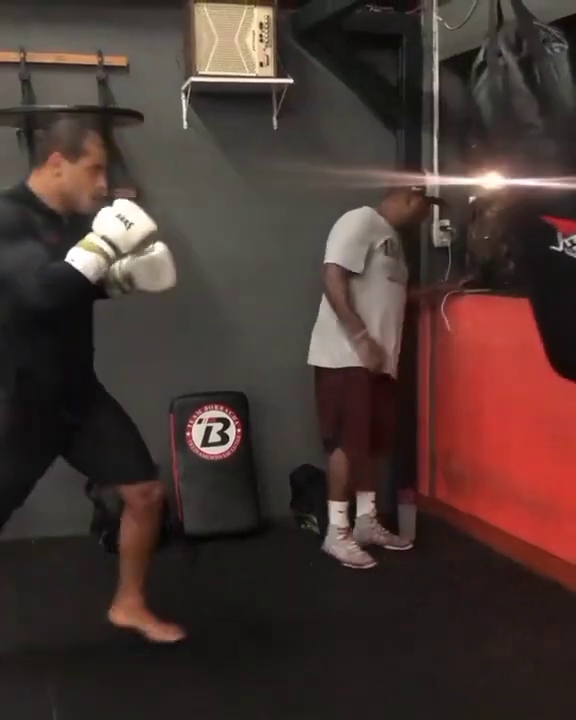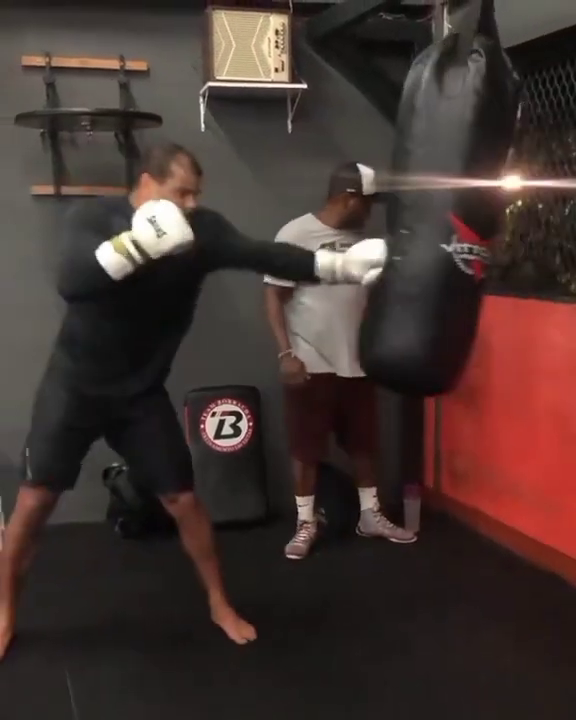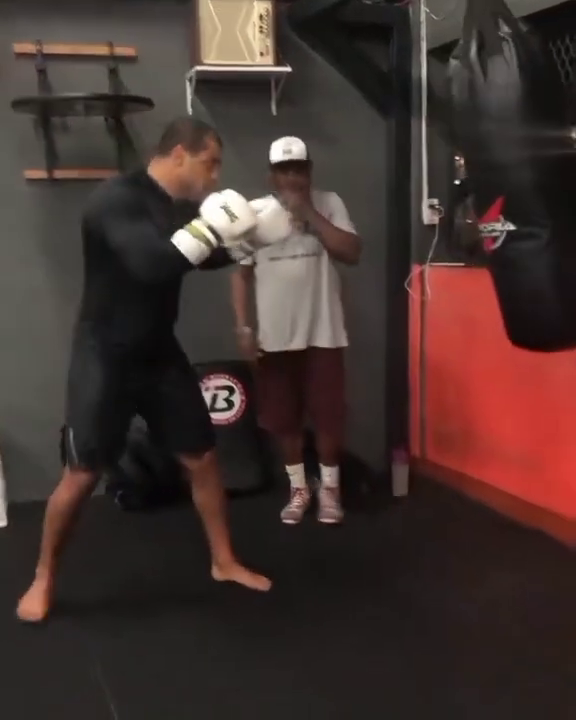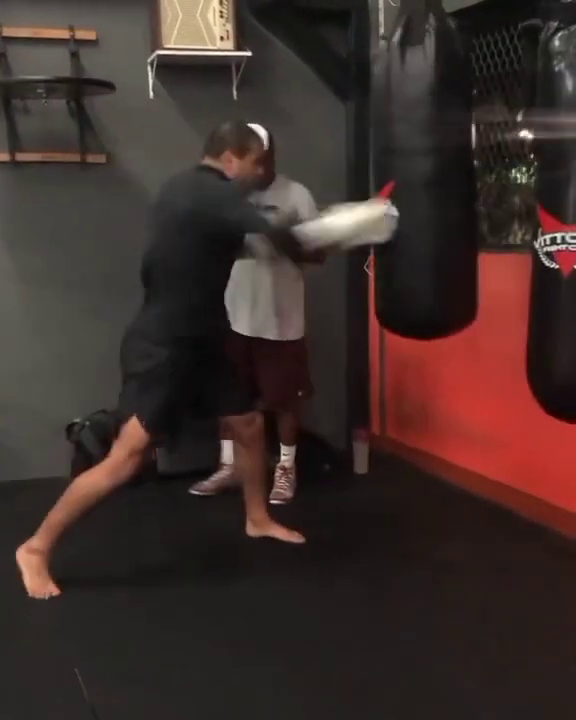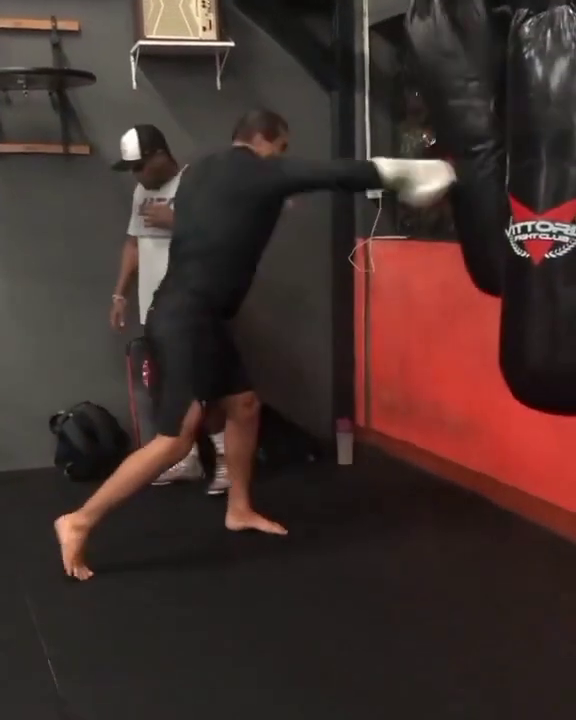
dt=0.7s
person 1, frame 1
left shoulder: (73, 219)
right elbow: (43, 290)
left wrist: (128, 271)
right wrist: (105, 240)
left hip: (77, 390)
left knee: (145, 490)
left ankle: (130, 604)
person 1, frame 2
left shoulder: (202, 230)
right shoulder: (93, 218)
left elbow: (267, 255)
right elbow: (74, 283)
left wrist: (345, 264)
right wrist: (138, 240)
left hip: (140, 392)
right hip: (73, 382)
left knee: (183, 503)
left ankle: (220, 605)
person 1, frame 3
left shoulder: (177, 201)
right shoulder: (116, 197)
left elbow: (197, 256)
right elbow: (150, 265)
left wrist: (240, 236)
right wrist: (212, 226)
left hip: (158, 351)
right hip: (103, 355)
left knee: (202, 459)
right knee: (81, 476)
left ankle: (224, 562)
right ankle: (44, 579)
person 1, frame 4
left shoulder: (202, 192)
right shoulder: (212, 193)
right elbow: (274, 232)
left hip: (193, 340)
right hip: (162, 345)
left knee: (250, 424)
right knee: (125, 460)
left ankle: (258, 519)
right ankle: (36, 549)
person 1, frame 5
left shoulder: (203, 171)
right shoulder: (256, 171)
right elbow: (341, 174)
right wrist: (411, 172)
left hip: (198, 316)
right hip: (186, 320)
left knee: (244, 407)
right knee: (178, 437)
left ankle: (240, 511)
right ankle: (81, 522)
person 2, frame 1
left shoulder: (392, 235)
right shoulder: (359, 224)
right elbow: (334, 279)
right wrist: (362, 338)
left hip: (377, 360)
right hip: (346, 358)
left knee: (373, 444)
right knee: (349, 441)
left ankle: (365, 523)
right ankle: (337, 532)
person 2, frame 2
left shoulder: (360, 237)
right shoulder: (295, 235)
right elbow: (273, 296)
right wrist: (286, 353)
left hip: (357, 361)
right hip: (311, 363)
left knee: (364, 442)
right knee: (306, 447)
left ankle: (370, 515)
right ankle: (306, 523)
person 2, frame 3
left shoulder: (328, 204)
left elbow: (352, 252)
right elbow: (241, 274)
left wrist: (310, 216)
right wrist: (243, 327)
left hip: (323, 333)
right hip: (275, 337)
left knee: (327, 414)
right knee: (284, 418)
left ankle: (329, 488)
right ankle: (299, 488)
person 2, frame 4
left shoulder: (295, 195)
left elbow: (318, 251)
left hip: (279, 318)
right hip: (231, 316)
left knee: (286, 396)
left ankle: (285, 468)
right ankle: (228, 467)
person 2, frame 5
right shoulder: (142, 190)
right elbow: (134, 242)
left wrist: (173, 221)
right wrist: (120, 294)
right hip: (155, 309)
left ankle: (226, 454)
right ankle: (189, 458)
